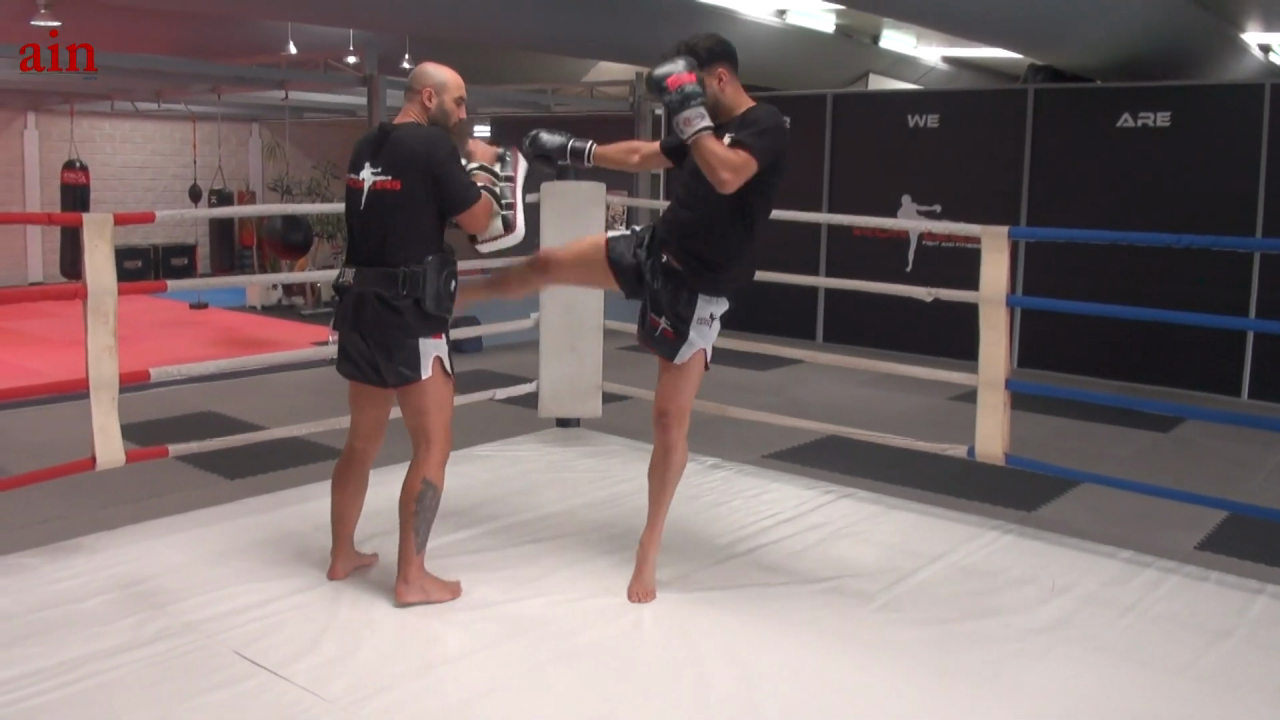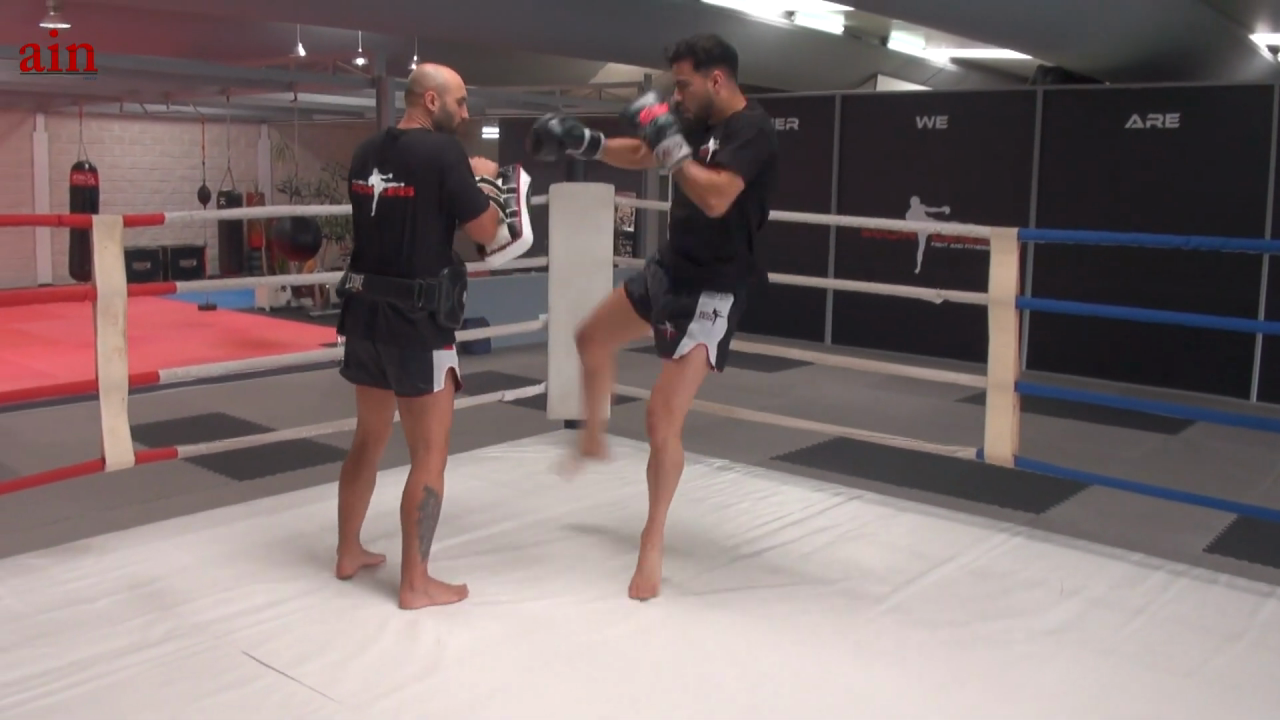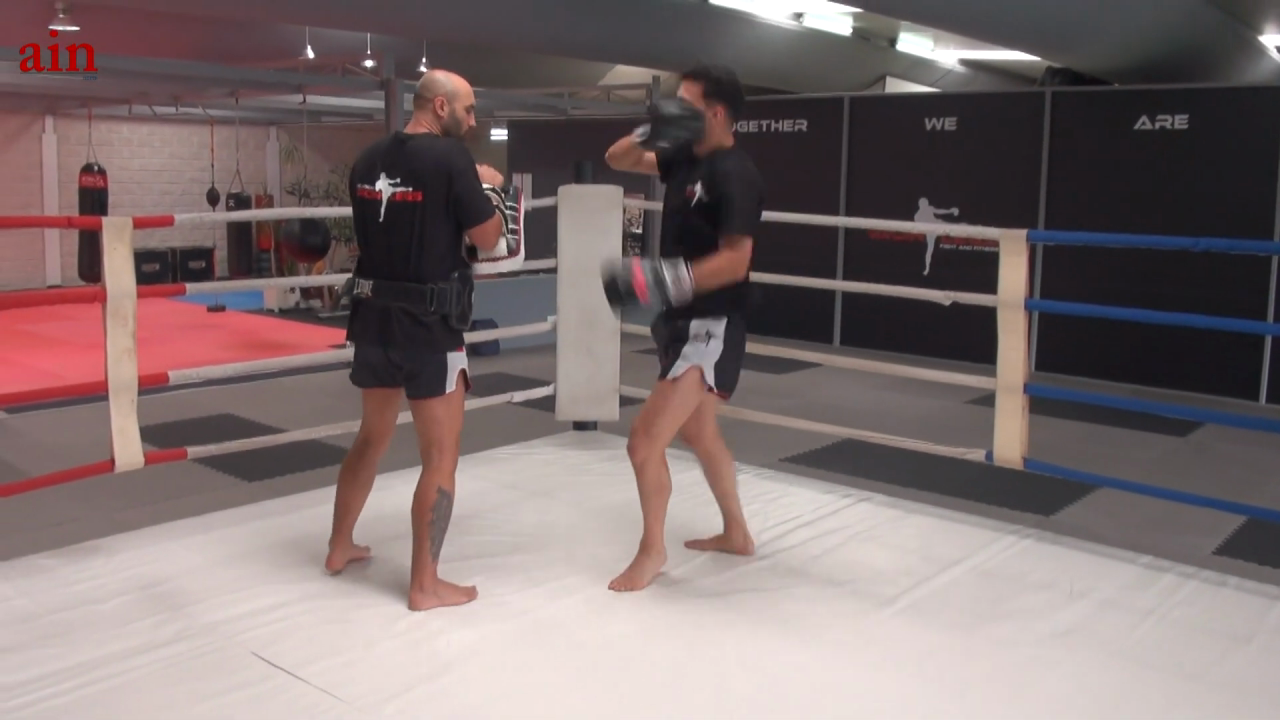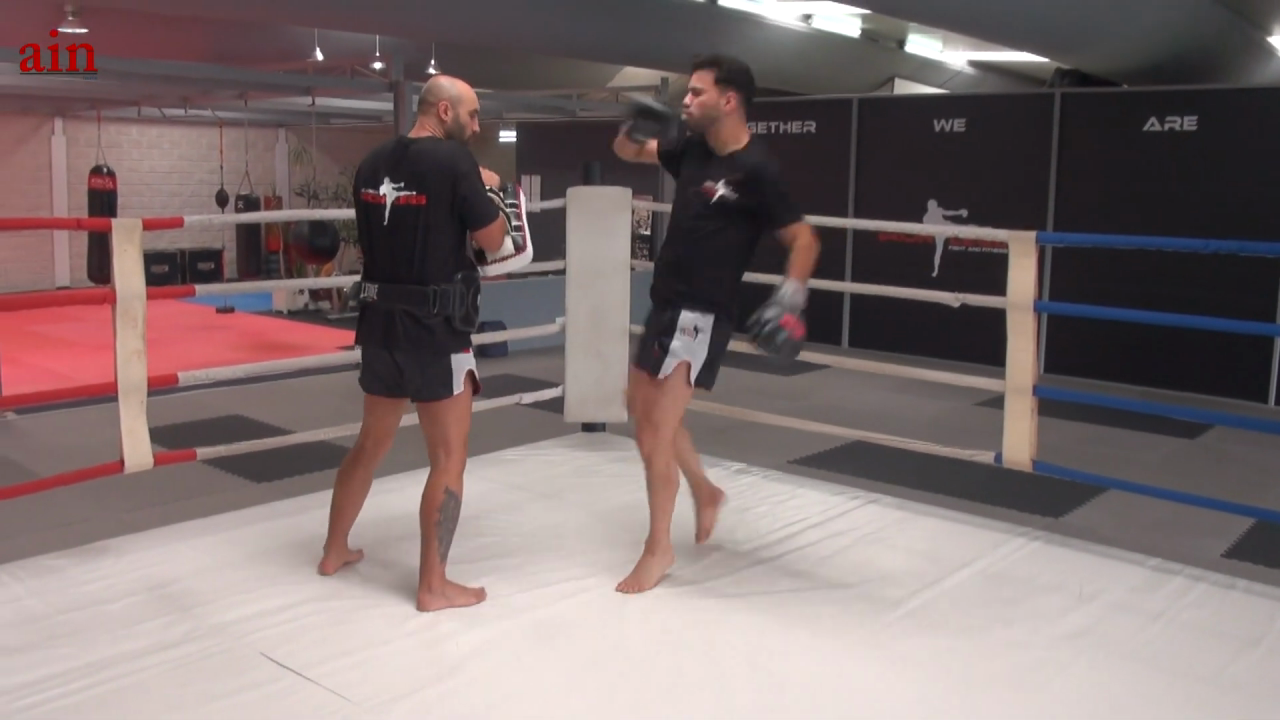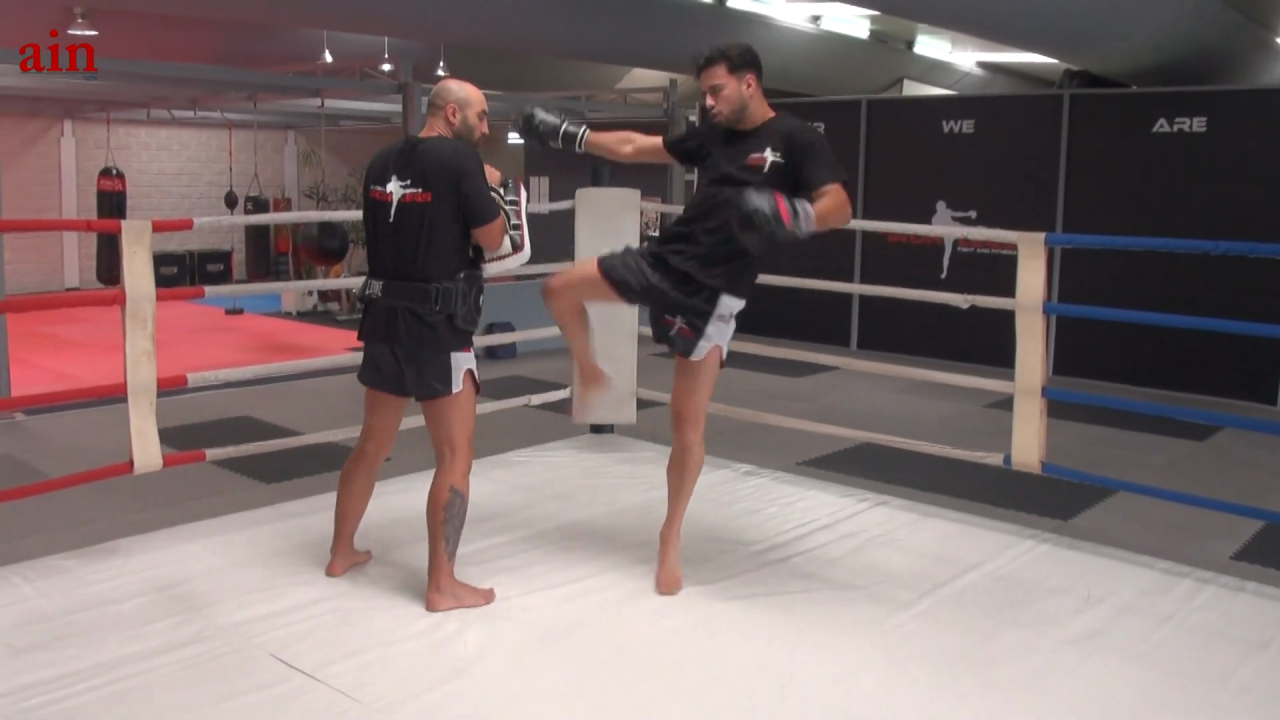
dt=0.1s
person 1, frame 1
left shoulder: (766, 127)
right shoulder: (697, 124)
left elbow: (726, 178)
right elbow: (641, 155)
left wrist: (690, 109)
right wrist: (568, 149)
left hip: (698, 291)
right hip: (653, 253)
left knee: (670, 423)
right knee: (550, 263)
left ankle: (648, 549)
right ankle: (469, 292)
person 1, frame 2
left shoulder: (751, 132)
right shoulder: (699, 125)
left elbow: (716, 200)
right elbow: (634, 156)
left wrist: (667, 135)
right wrist: (578, 139)
left hip: (710, 294)
right hip: (675, 274)
left knee: (662, 421)
right knee: (591, 337)
left ankle: (651, 549)
right ankle: (594, 430)
person 1, frame 3
left shoulder: (732, 176)
right shoulder: (683, 156)
left elbow: (736, 262)
right elbow: (620, 159)
left wrist: (662, 282)
right wrist: (651, 130)
left hip: (707, 325)
right hip: (684, 314)
left knee: (646, 441)
right knee: (700, 437)
left ankle: (652, 553)
right ankle: (736, 533)
person 1, frame 4
left shoulder: (755, 170)
right shoulder: (696, 146)
left elbow: (803, 243)
right elbow: (632, 149)
left wrist: (786, 304)
right wrist: (639, 123)
left hip: (696, 313)
right hip: (669, 301)
left knee: (652, 433)
right knee: (648, 417)
left ankle: (659, 549)
right ankle: (706, 492)
person 1, frame 5
left shoulder: (798, 140)
right shoulder: (712, 136)
left elbow: (839, 207)
right elbow: (635, 147)
left wrist: (791, 216)
right wrist: (563, 133)
left hip: (713, 292)
right hip: (664, 263)
left knee: (687, 421)
right knee: (559, 288)
left ankle: (670, 538)
right ankle: (588, 370)
person 2, frame 1
left shoulder: (365, 148)
right shoulder: (431, 144)
right elbow: (479, 220)
left wrist: (460, 169)
right wrist: (481, 168)
left hip: (359, 306)
right hip: (409, 313)
left knee: (362, 439)
right knee: (431, 445)
left ankle: (342, 554)
right ankle: (412, 576)
person 2, frame 2
left shoulder: (366, 154)
right shoulder: (441, 151)
right elbow: (486, 232)
right wrist: (481, 177)
left hip: (365, 312)
right hip: (417, 321)
left knee: (370, 438)
right knee: (430, 454)
left ankle: (349, 551)
right ankle: (416, 583)
person 2, frame 3
left shoulder: (368, 160)
right shoulder: (449, 156)
right elbow: (487, 238)
right wrist: (486, 185)
left hip: (374, 316)
right hip: (429, 323)
left knee: (372, 436)
right knee: (441, 455)
left ankle: (340, 546)
right ankle: (426, 584)
person 2, frame 4
left shoulder: (372, 164)
right shoulder: (453, 159)
right elbow: (492, 241)
right wrist: (485, 189)
left hip: (381, 320)
right hip: (434, 327)
left knee: (372, 442)
right knee: (449, 457)
left ankle: (334, 550)
right ankle: (433, 585)
person 2, frame 5
left shoulder: (382, 163)
right shoulder: (458, 157)
right elbow: (491, 239)
right wrist: (488, 187)
left hip: (383, 317)
right hip: (436, 324)
left knee: (373, 443)
right knee: (455, 456)
left ankle: (341, 552)
right ankle: (442, 585)
